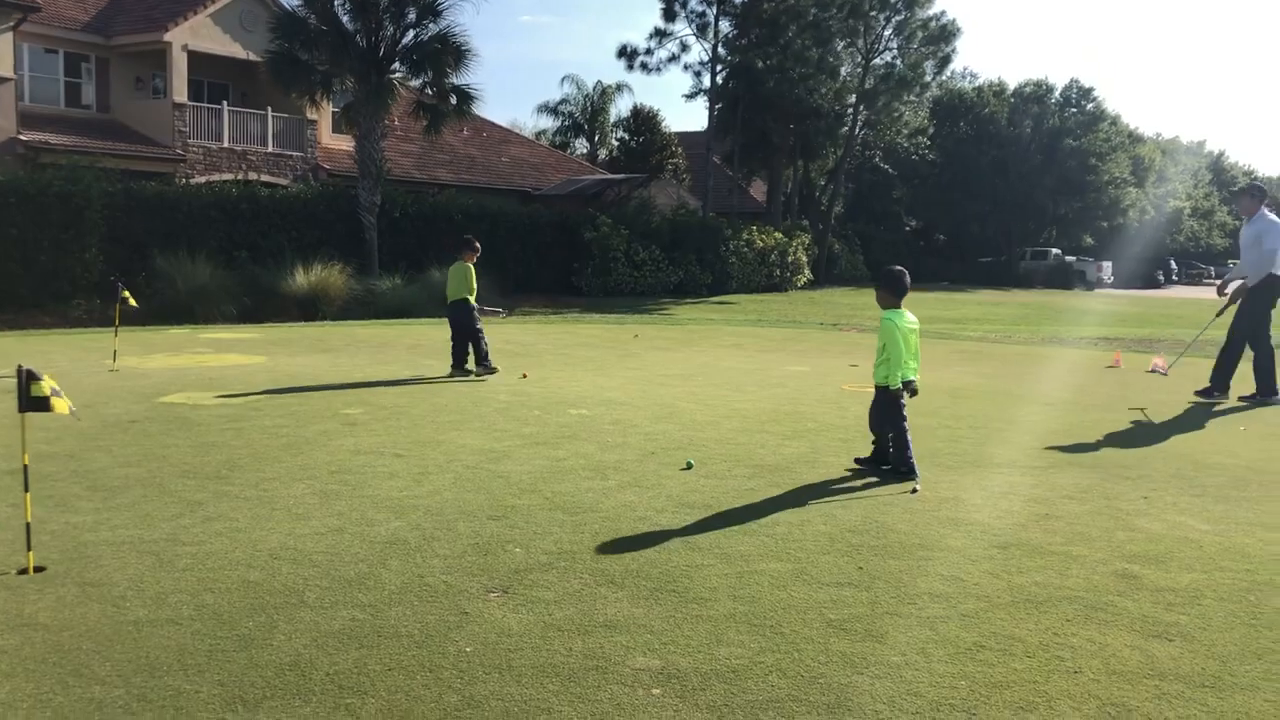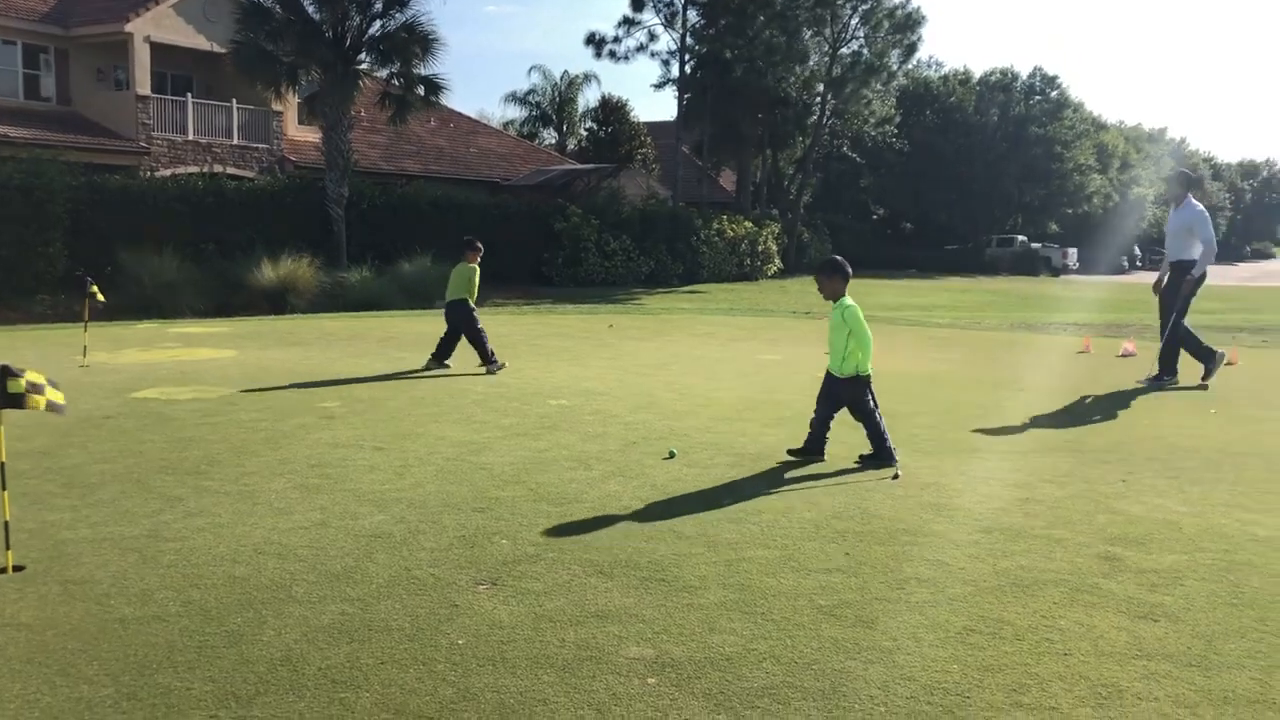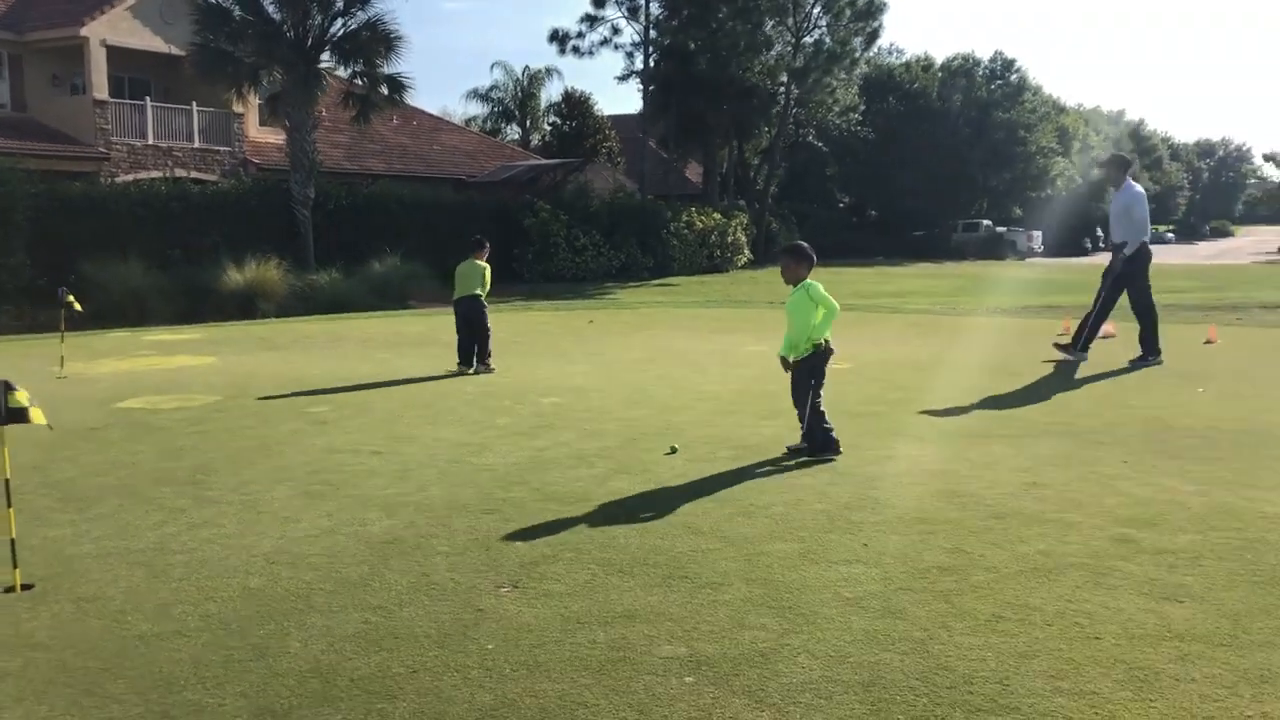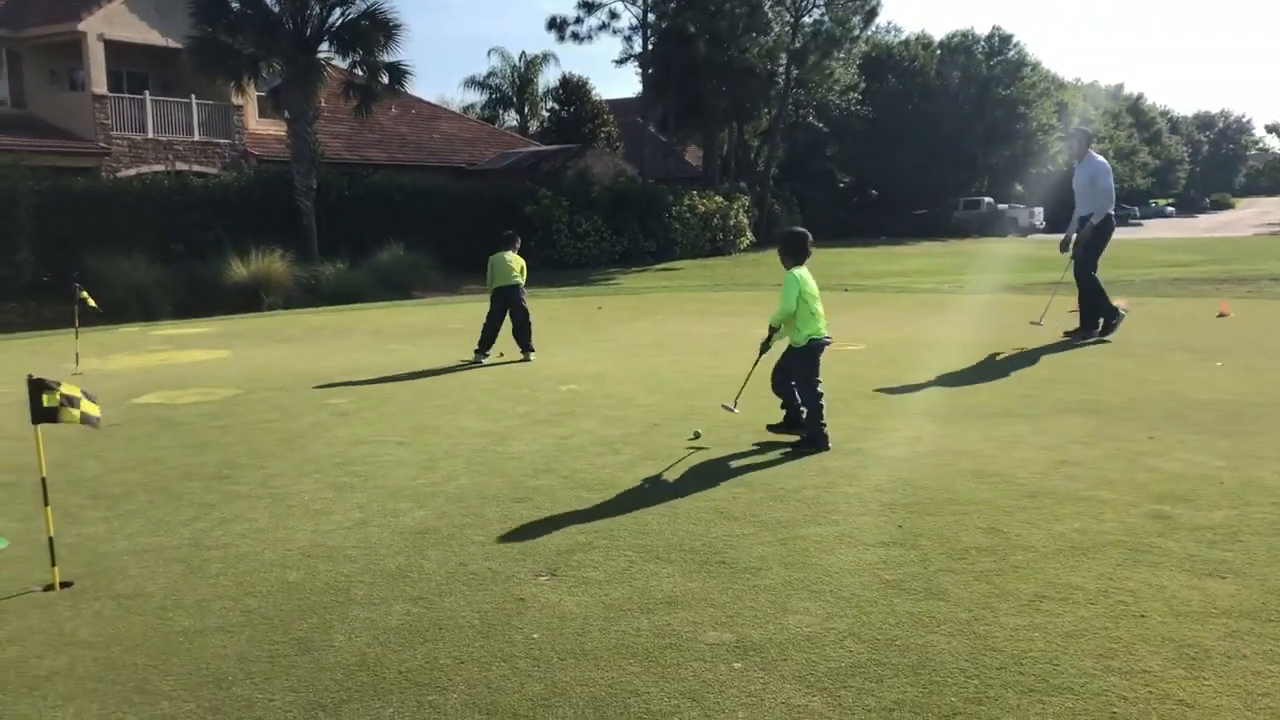
dt=0.4s
person 1, frame 1
left shoulder: (889, 321)
right shoulder: (911, 319)
left elbow: (898, 355)
right elbow: (915, 353)
left wrist: (894, 385)
right wrist: (913, 379)
left hip: (889, 382)
right hip: (904, 380)
left knee: (896, 424)
right knee: (878, 420)
left ankle: (905, 468)
right ankle: (880, 457)
person 1, frame 2
left shoulder: (848, 309)
right shoulder: (837, 308)
left elbow: (865, 339)
left wrist: (864, 370)
left hip: (851, 375)
right hip: (836, 372)
left knee: (866, 415)
right knee: (823, 410)
left ankle: (884, 453)
right ankle: (814, 448)
person 1, frame 3
left shoulder: (811, 288)
right shoulder: (793, 296)
left elbow: (833, 309)
left wrist: (818, 337)
right wrist: (784, 354)
left hip: (814, 353)
right hip: (799, 356)
left knee: (809, 399)
right knee: (801, 400)
left ankle: (825, 442)
right ankle: (811, 442)
person 1, frame 4
left shoulder: (793, 276)
right shoulder: (802, 275)
left elbow: (787, 308)
left wrist: (773, 323)
right wrist: (772, 337)
left hip: (808, 341)
right hip: (801, 341)
left knee: (808, 388)
right knee: (780, 377)
left ankle: (817, 437)
right ankle: (794, 421)
person 2, frame 1
right shoulder: (1250, 224)
left wrist: (1245, 286)
right wrist: (1228, 279)
right hip: (1254, 285)
left knee: (1238, 334)
right knee: (1257, 338)
left ankle: (1219, 388)
person 2, frame 2
left shoulder: (1196, 212)
right shoulder: (1175, 210)
left elbow: (1210, 247)
left wrist: (1193, 276)
right wrist: (1161, 276)
left hip: (1188, 271)
right hip: (1177, 270)
left knee: (1170, 321)
right knee: (1172, 321)
left ankle: (1167, 373)
right ankle: (1210, 356)
person 2, frame 3
left shoulder: (1135, 193)
right shoulder: (1118, 194)
left elbow: (1143, 229)
left wrist: (1124, 255)
left hip: (1135, 254)
right hip: (1122, 253)
left knee: (1141, 304)
right knee: (1104, 300)
left ankle: (1152, 353)
right ankle: (1080, 346)
person 2, frame 4
left shoulder: (1098, 165)
right shoulder: (1080, 167)
left elbow: (1108, 199)
left wrist: (1090, 226)
right wrist: (1069, 234)
left hip: (1099, 224)
right hip: (1086, 225)
left knee: (1083, 272)
right knee: (1081, 273)
left ankle: (1111, 314)
right ankle: (1089, 325)
